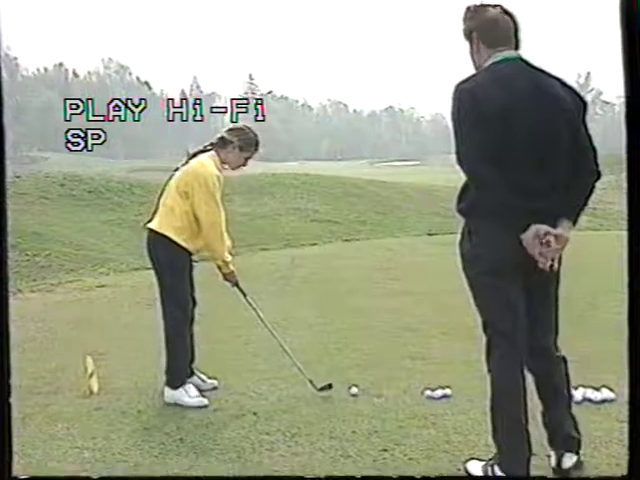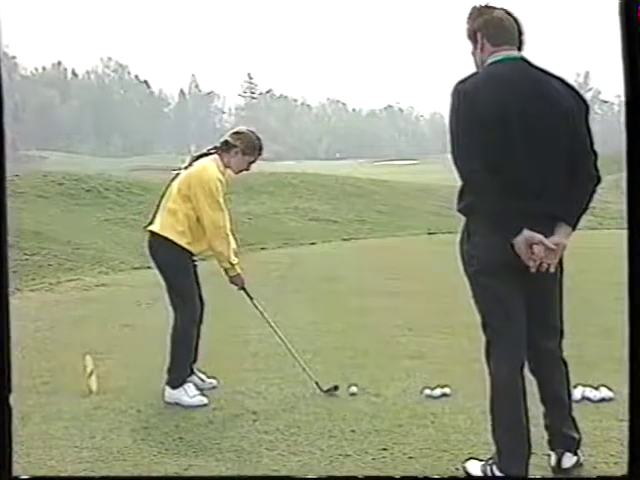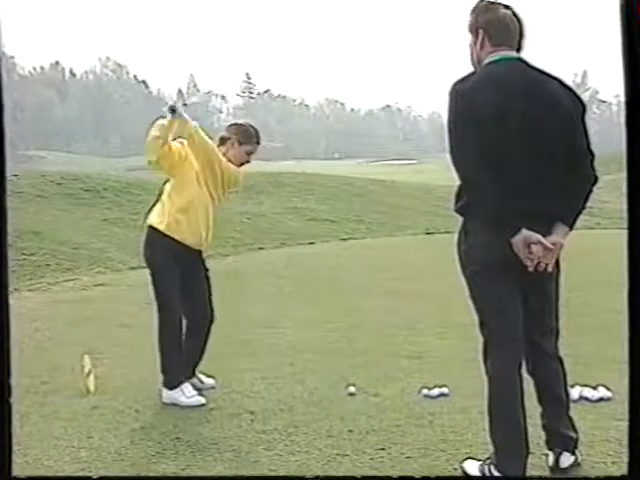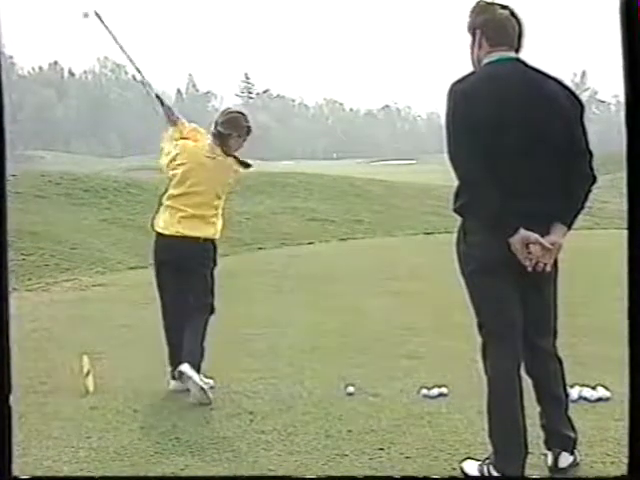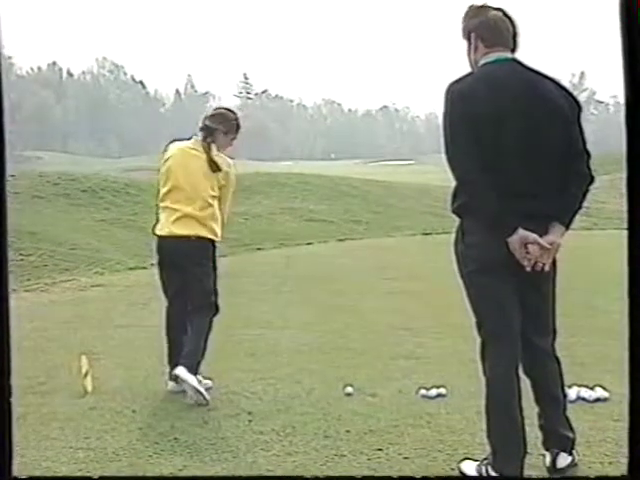
dt=1s
person 1, frame 1
left shoulder: (473, 92)
right shoulder: (561, 92)
left elbow: (478, 169)
right elbow: (587, 166)
left wrist: (522, 227)
right wrist: (563, 222)
left hip: (493, 235)
right hip: (547, 234)
left knee: (506, 348)
right knee: (544, 343)
person 1, frame 2
left shoulder: (472, 91)
right shoulder: (563, 92)
left elbow: (473, 172)
right elbow: (586, 171)
left wrist: (514, 231)
right wrist: (561, 228)
left hip: (492, 237)
right hip: (546, 235)
left knee: (506, 349)
right knee: (547, 343)
person 1, frame 3
left shoulder: (470, 90)
right shoulder: (559, 92)
left elbow: (472, 172)
right elbow: (583, 170)
left wrist: (511, 231)
right wrist: (558, 228)
left hip: (489, 236)
right hip: (544, 236)
left knee: (503, 349)
right knee: (543, 343)
person 1, frame 4
left shoulder: (467, 91)
right shoulder: (558, 93)
left elbow: (470, 173)
right elbow: (582, 171)
left wrist: (510, 231)
right wrist: (556, 228)
left hip: (488, 237)
right hip: (542, 236)
left knee: (502, 349)
right knee: (542, 343)
person 1, frame 5
left shoulder: (464, 92)
right shoulder: (555, 93)
left elbow: (467, 173)
right elbow: (580, 170)
left wrist: (508, 230)
right wrist: (555, 227)
left hip: (486, 236)
right hip: (541, 235)
left knee: (501, 348)
right knee: (540, 343)
person 2, frame 1
left shoulder: (205, 165)
right shoulder: (205, 171)
left elbow: (213, 221)
right elbow: (211, 224)
left wrist: (224, 256)
right wrist: (225, 264)
left hip: (175, 243)
right hip: (168, 243)
left knee: (186, 309)
right knee: (178, 312)
left ankle: (185, 372)
right ankle: (175, 385)
person 2, frame 2
left shoulder: (212, 170)
right shoulder: (207, 175)
left elbow: (220, 224)
right elbow: (214, 228)
left wrist: (232, 259)
right wrist: (232, 266)
left hip: (178, 245)
right hip: (170, 245)
left knee: (195, 308)
right knee: (188, 311)
left ankle: (186, 372)
right ankle: (175, 385)
person 2, frame 3
left shoulder: (232, 176)
right shoulder: (183, 151)
left elbow: (210, 159)
right elbow: (156, 155)
left wrist: (188, 125)
right wrist: (170, 124)
left hip: (192, 250)
right hip: (162, 241)
left knee: (202, 315)
right knee: (171, 313)
left ankle: (187, 373)
right ankle: (172, 385)
person 2, frame 4
left shoulder: (182, 150)
right shoulder: (232, 168)
left elbow: (168, 159)
left wrist: (174, 128)
right wrist: (183, 127)
left hip: (166, 241)
right hip: (198, 245)
left knee: (173, 308)
right knee: (199, 309)
left ankle: (179, 372)
right ankle: (189, 366)
person 2, frame 5
left shoulder: (173, 151)
right shoulder: (224, 166)
left elbow: (164, 192)
right elbow: (222, 210)
left hip: (167, 239)
right hip: (199, 242)
left knee: (176, 306)
right knee: (203, 309)
left ankle: (177, 372)
right ankle: (187, 368)
